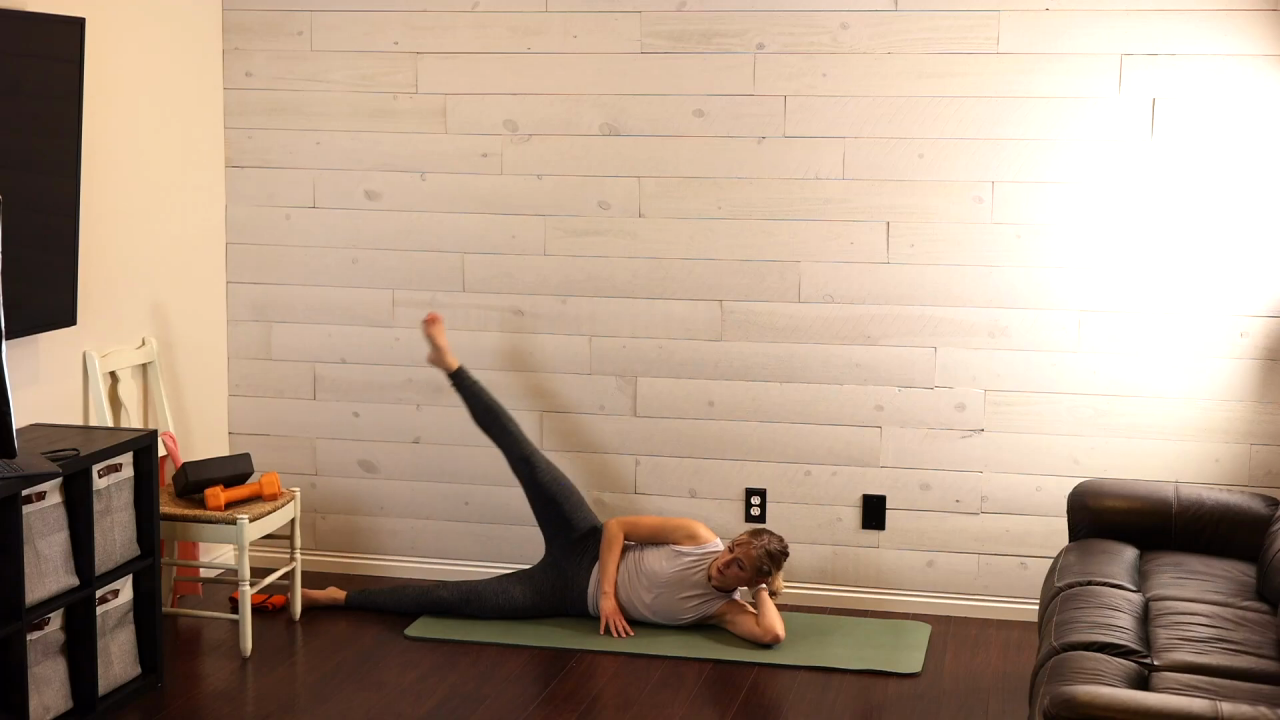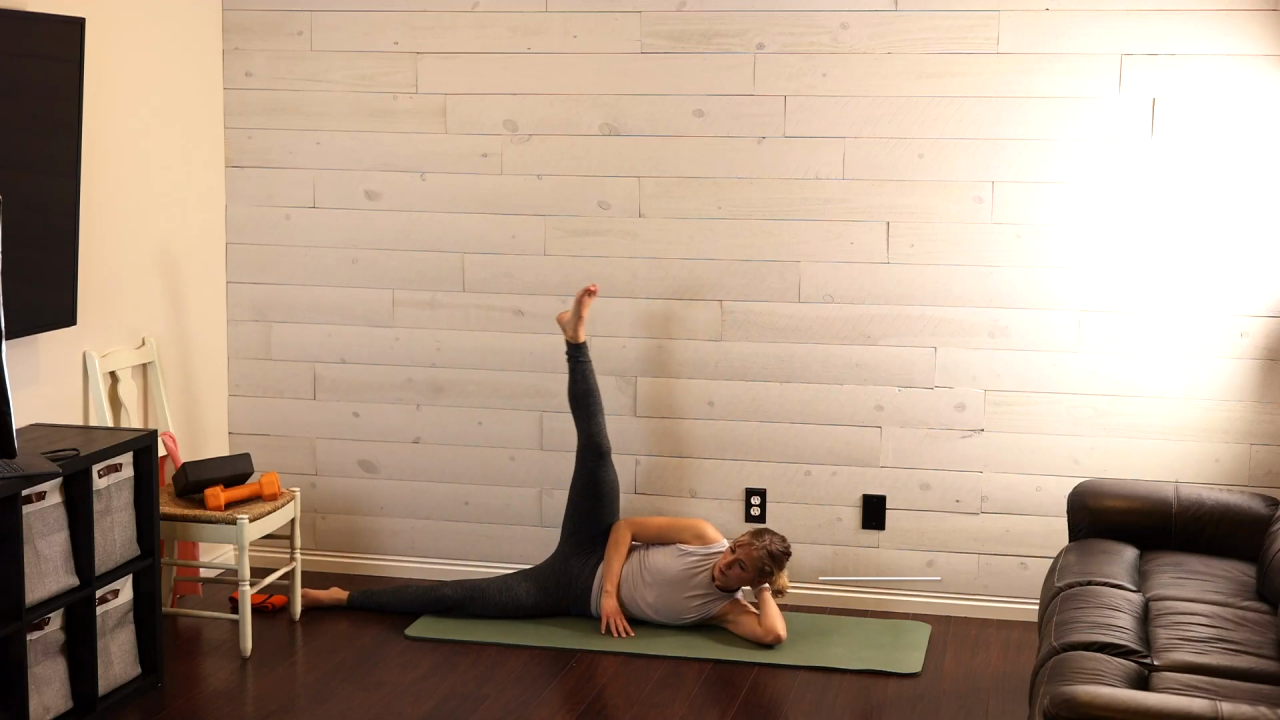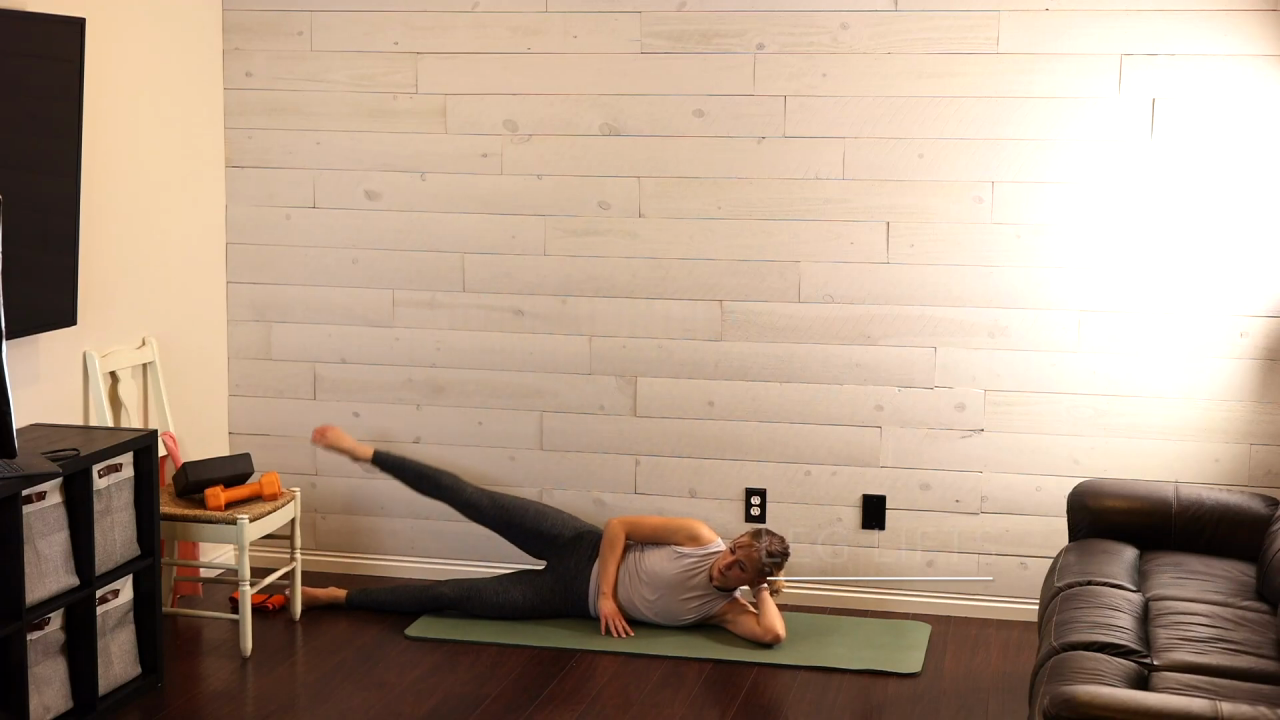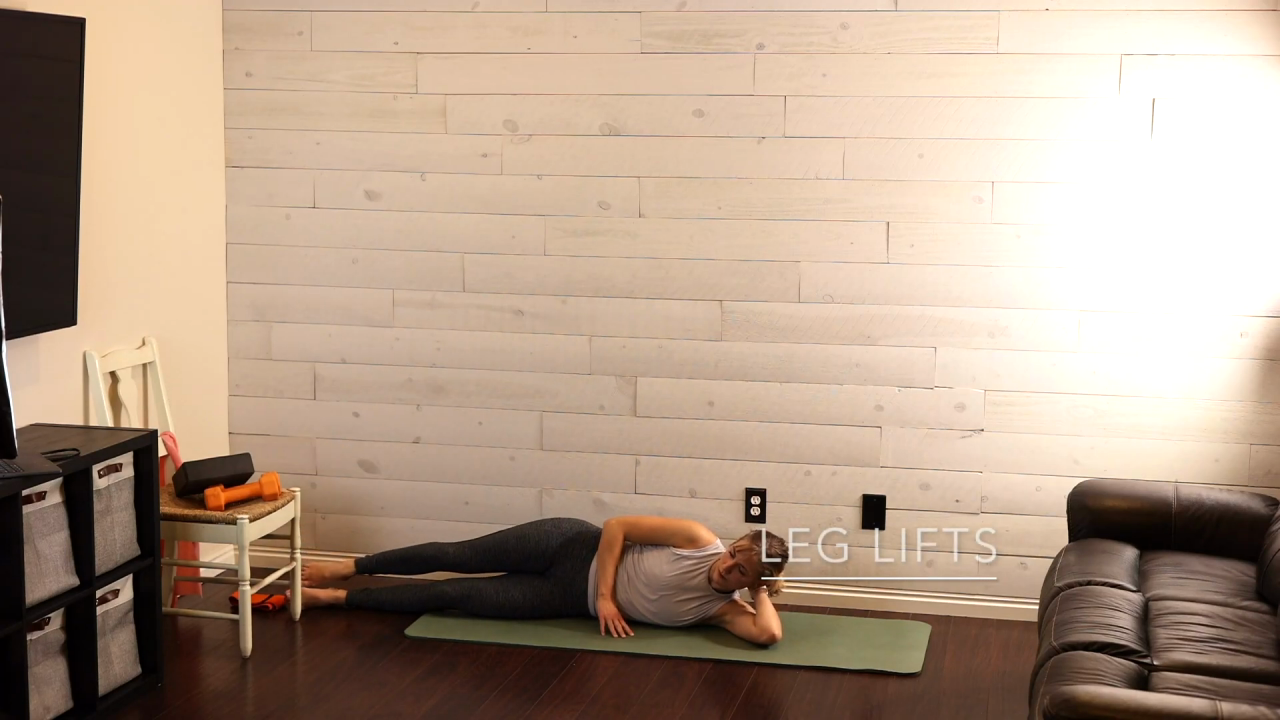
dt=0.5s
person 1, frame 1
left shoulder: (724, 606)
right shoulder: (698, 537)
left elbow: (772, 633)
right elbow: (616, 524)
left wrist: (762, 589)
right wrist: (607, 591)
left hip: (572, 596)
right hip: (583, 551)
left knee: (453, 598)
right knee: (521, 452)
left ankle: (338, 597)
right ankle: (450, 364)
person 1, frame 2
left shoulder: (726, 608)
right shoulder: (705, 538)
left elbow: (773, 635)
right elbow: (627, 527)
left wrist: (765, 590)
right wrist: (611, 592)
left hip: (576, 598)
right hip: (593, 556)
left knee: (457, 598)
right knee: (596, 449)
left ankle: (342, 599)
right ankle: (576, 337)
person 1, frame 3
left shoulder: (727, 608)
right shoulder: (702, 538)
left elbow: (773, 632)
right elbow: (619, 526)
left wrist: (762, 587)
right wrist: (606, 593)
left hip: (574, 599)
right hip: (582, 552)
left knee: (452, 598)
right knee: (471, 500)
left ankle: (334, 596)
right ankle: (366, 452)
person 1, frame 4
left shoulder: (723, 608)
right shoulder: (698, 538)
left elbow: (768, 633)
right elbow: (616, 525)
left wrist: (762, 589)
right wrist: (606, 593)
left hip: (572, 599)
right hip: (574, 548)
left knee: (452, 595)
right knee: (457, 556)
left ankle: (337, 597)
right ankle: (346, 568)
